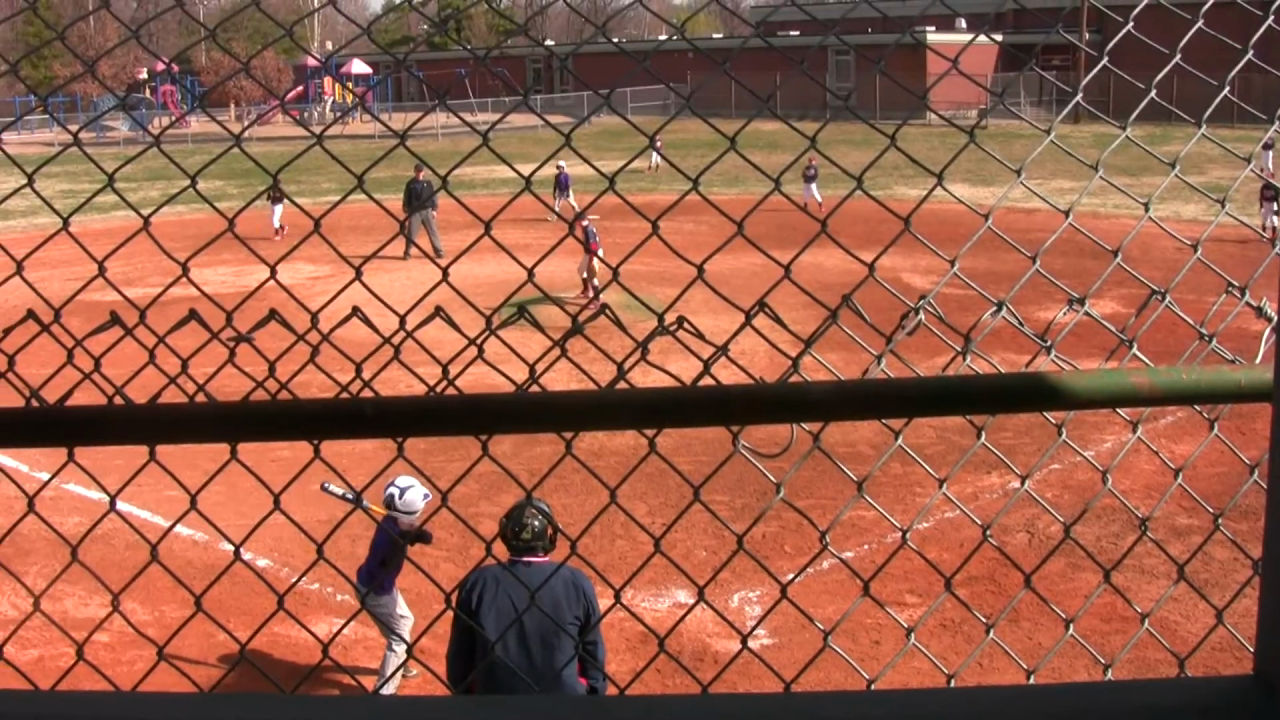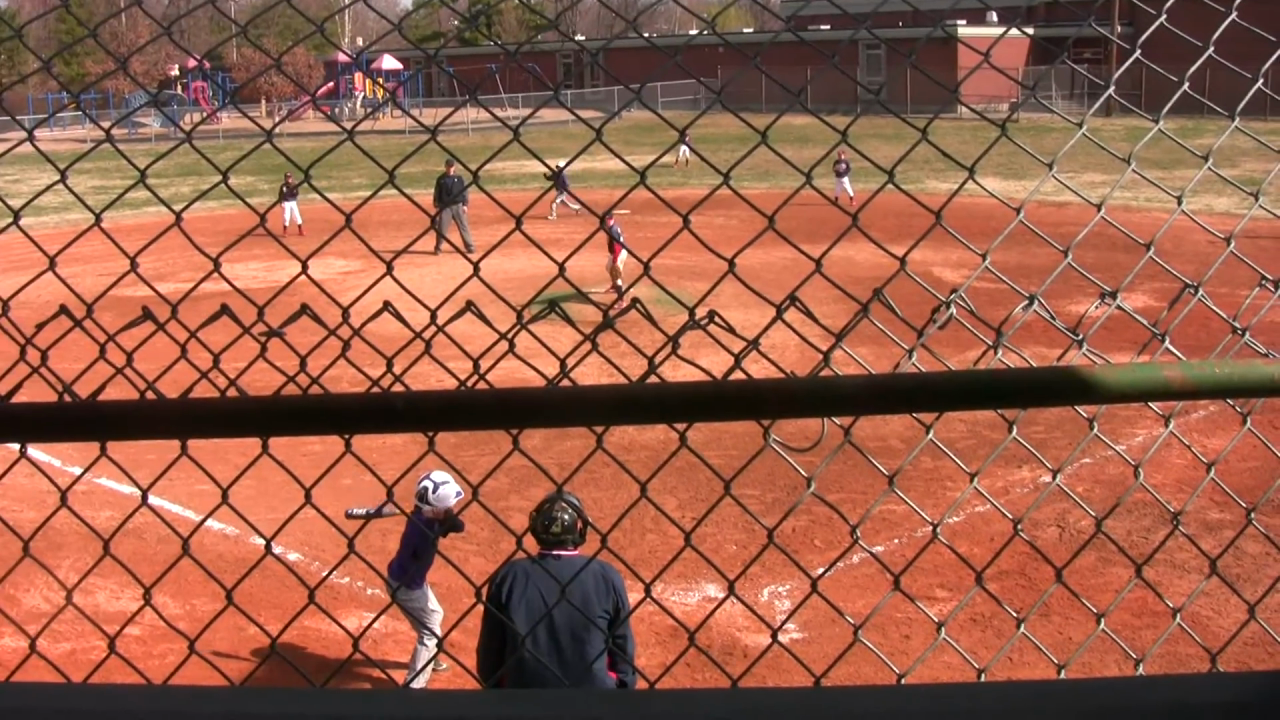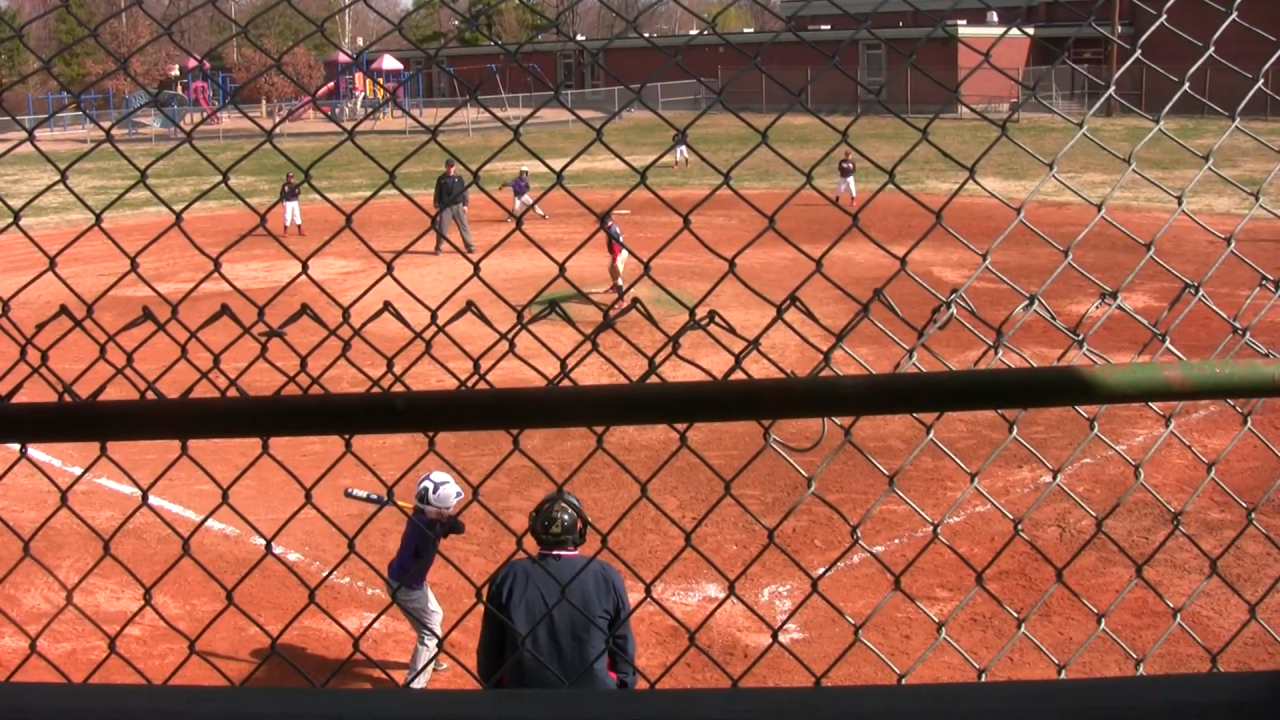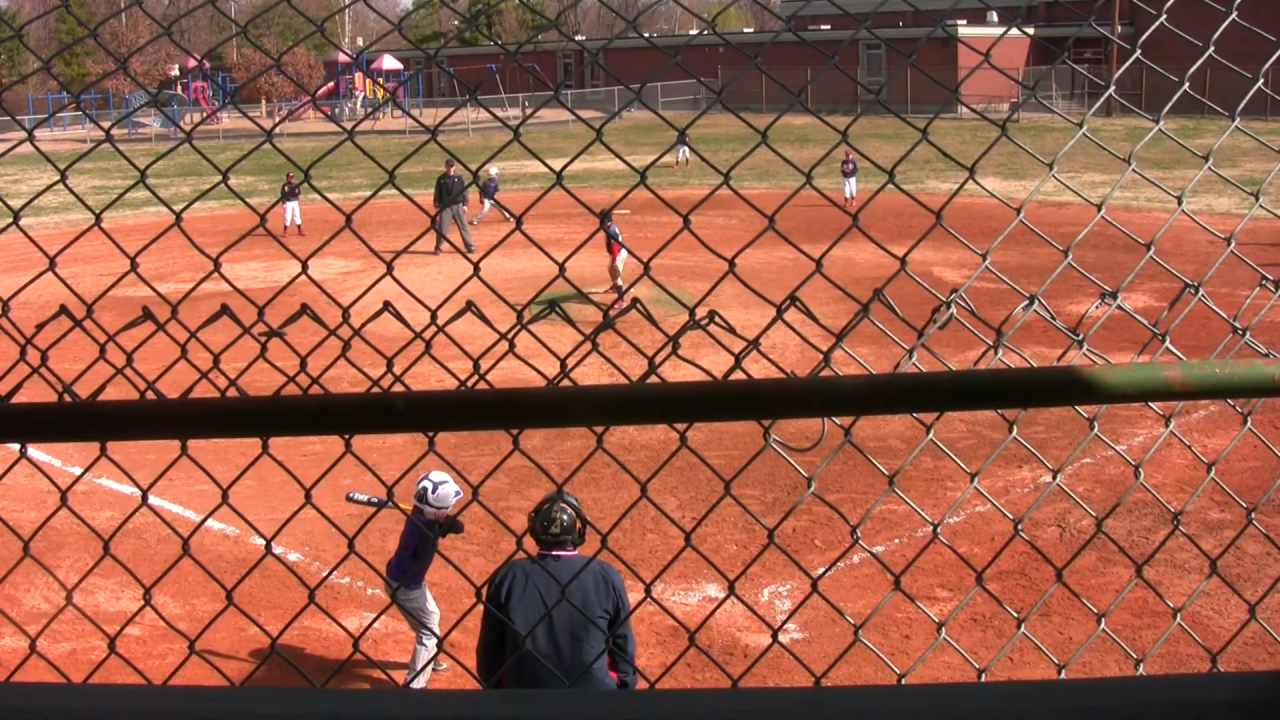
dt=0.7s
person 1, frame 1
left shoulder: (397, 523)
right shoulder: (391, 529)
left elbow: (427, 539)
left wrist: (416, 529)
right wrist: (407, 532)
left hip: (382, 584)
right hip: (375, 589)
left knee: (406, 622)
right knee: (400, 636)
left ankle: (397, 665)
right ankle: (384, 690)
person 1, frame 2
left shoulder: (430, 517)
right shoulder: (422, 522)
left elbow: (459, 526)
left wrist: (446, 515)
right wrist: (434, 518)
left hip: (412, 579)
right hip: (406, 584)
left knee: (435, 615)
right knee: (430, 631)
left ankle: (428, 658)
right ankle: (414, 685)
person 1, frame 3
left shoulder: (429, 516)
right shoulder: (423, 523)
left elbow: (460, 528)
left wrist: (446, 518)
right wrist: (437, 520)
left hip: (412, 579)
right hip: (406, 584)
left knee: (435, 615)
right knee: (431, 631)
left ankle: (428, 658)
right ankle: (414, 684)
person 1, frame 4
left shoulder: (428, 517)
right shoulder: (421, 524)
left elbow: (458, 527)
left wrist: (444, 519)
right wrist: (437, 522)
left hip: (411, 579)
right hip: (404, 584)
left knee: (432, 616)
right knee: (429, 631)
left ankle: (428, 659)
right ankle: (414, 684)
person 2, frame 1
left shoulder: (477, 583)
right shoulder: (576, 583)
left elbow: (459, 657)
right elbow: (593, 655)
left wrist: (462, 693)
right wrist: (595, 692)
person 2, frame 2
left shoulder: (508, 577)
right shoulder: (606, 577)
left elbow: (490, 650)
right elbow: (622, 648)
left wrist: (493, 688)
right wrist: (625, 686)
left hip: (524, 690)
right hip: (592, 689)
person 2, frame 3
left shoulder: (508, 577)
right shoulder: (606, 577)
left elbow: (490, 651)
right elbow: (623, 648)
left wrist: (493, 687)
right wrist: (625, 685)
left hip: (525, 690)
right hip: (592, 687)
person 2, frame 4
left shoulder: (507, 577)
right shoulder: (606, 577)
left elbow: (488, 651)
right elbow: (623, 646)
left wrist: (494, 690)
right wrist: (625, 685)
left hip: (525, 690)
right hip: (592, 687)
